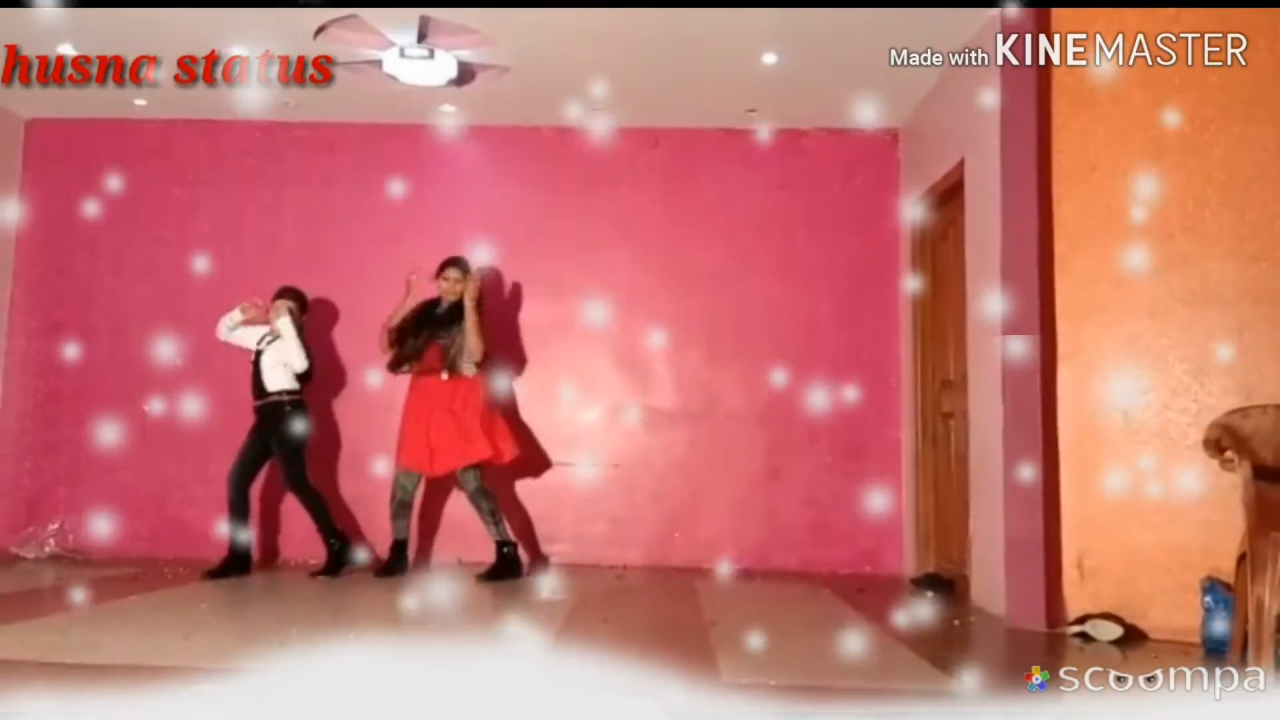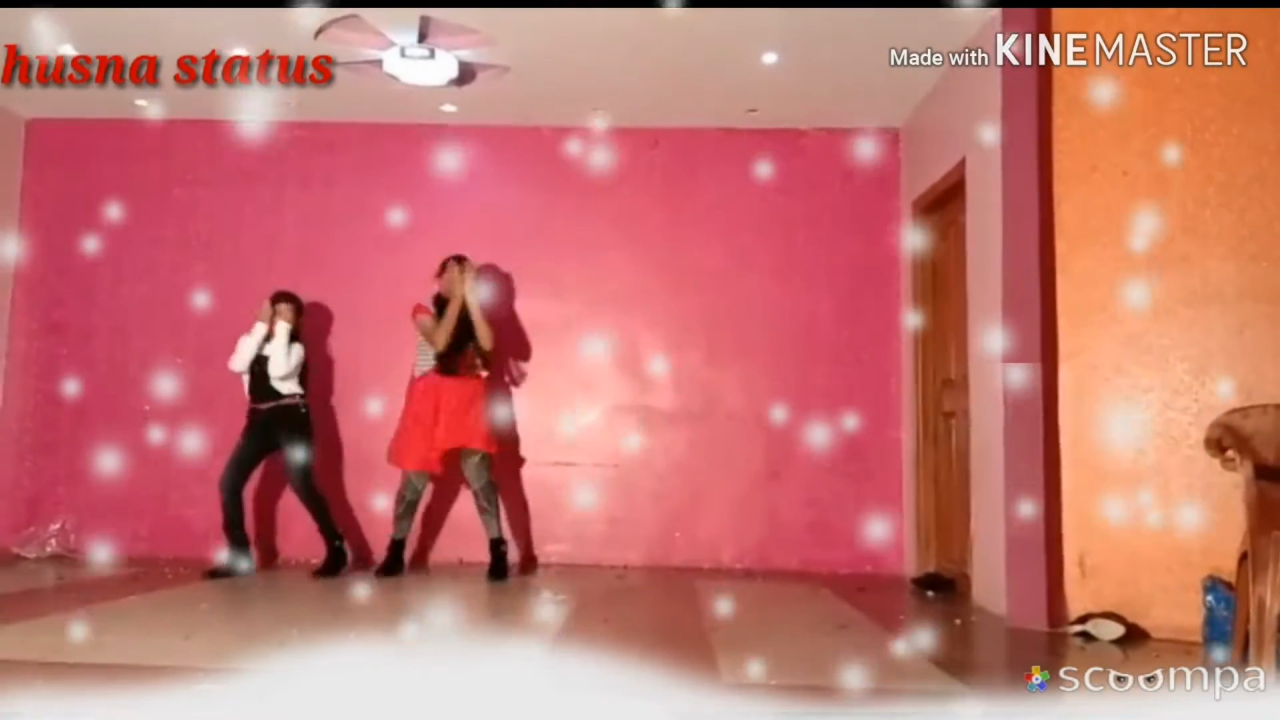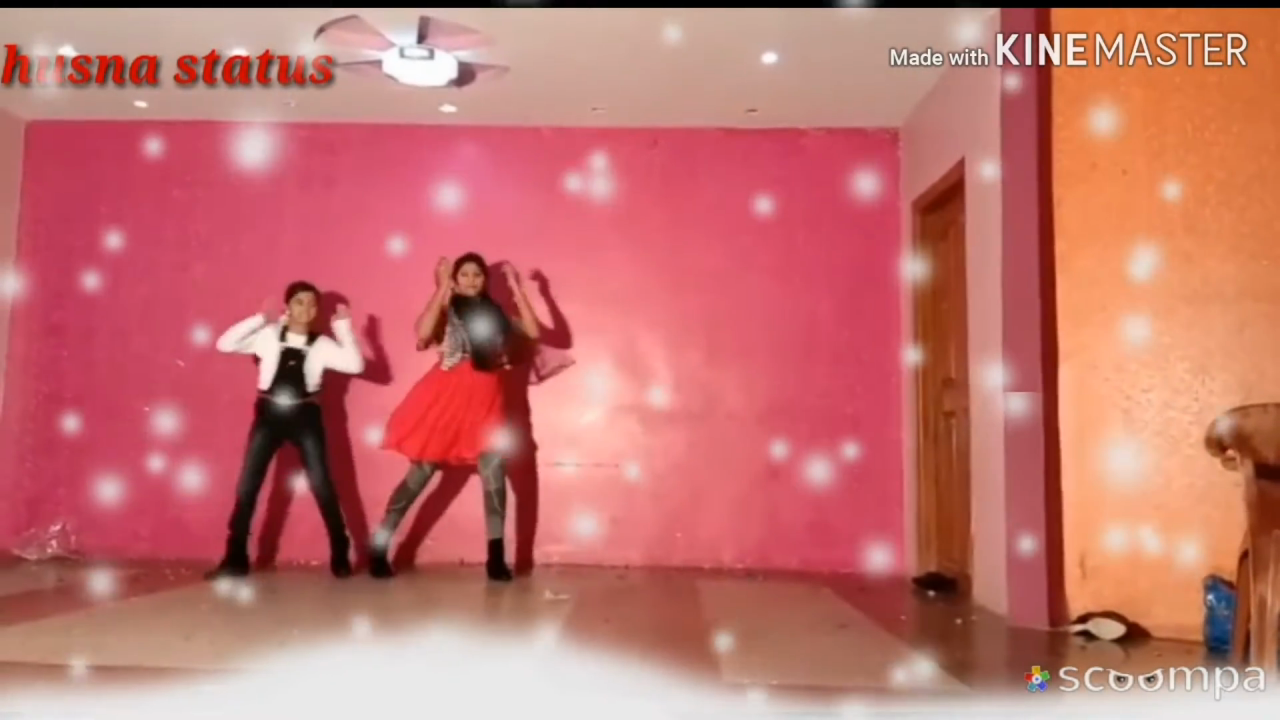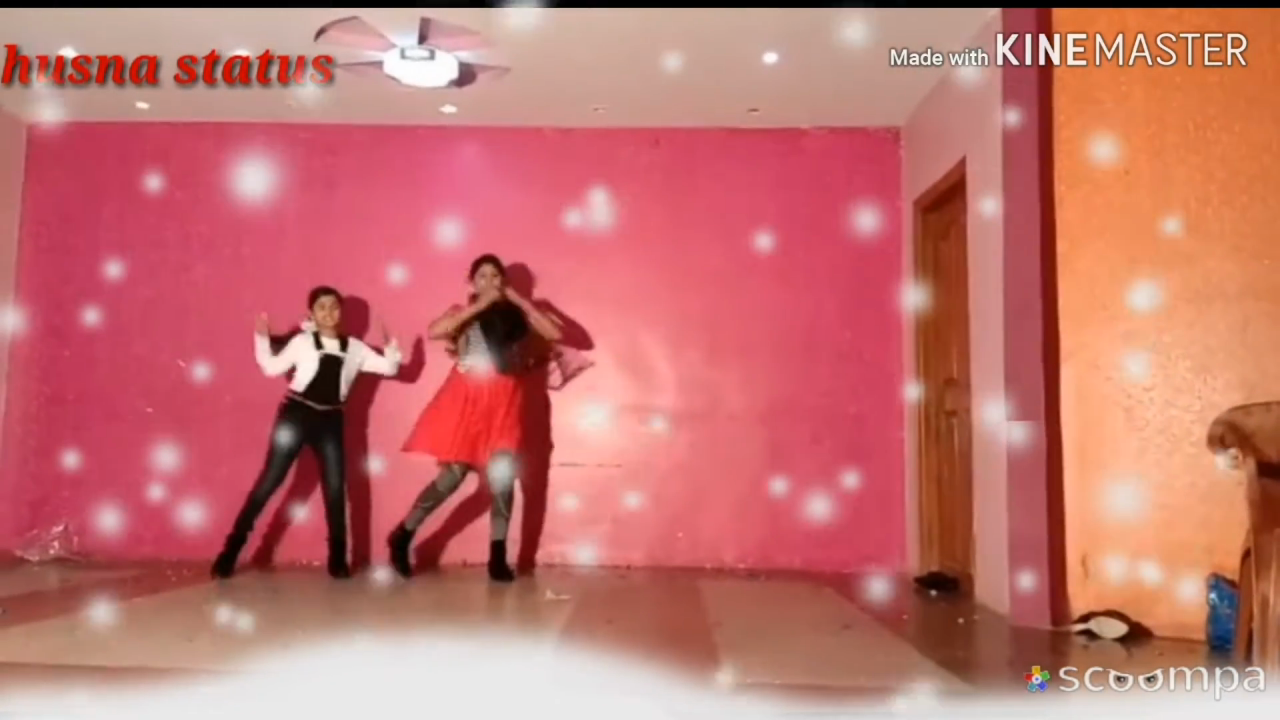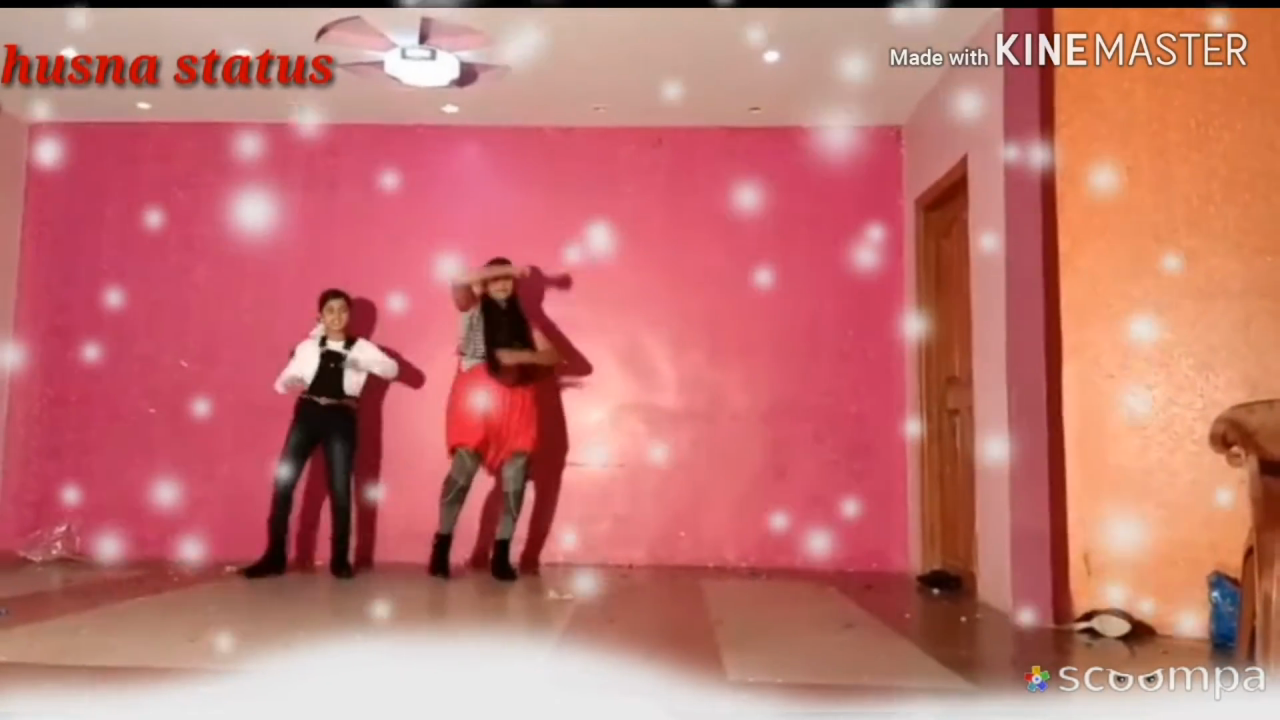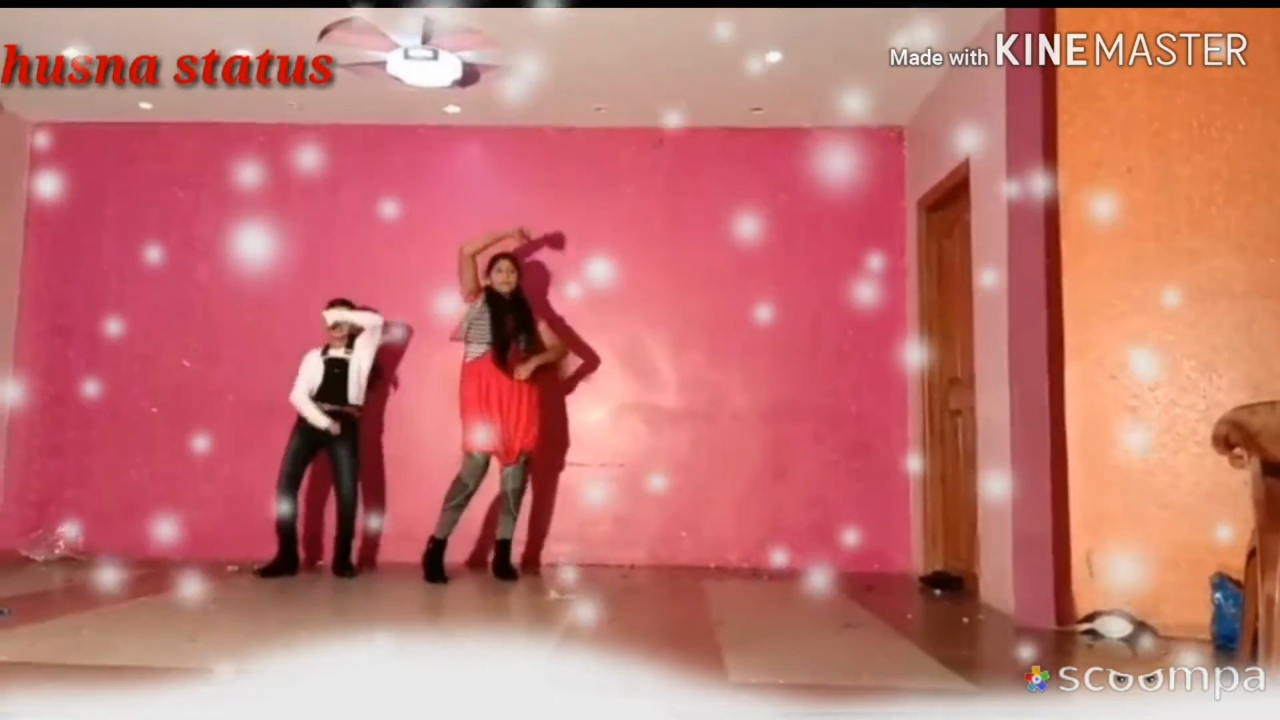
dt=0.2s
person 1, frame 1
left shoulder: (470, 317)
right shoulder: (420, 311)
left elbow: (475, 356)
right elbow: (387, 342)
left wrist: (469, 304)
right wrist: (407, 299)
left hip: (459, 400)
right hip: (423, 401)
left knee: (469, 479)
right knee: (405, 478)
left ankle: (507, 553)
right ankle: (398, 552)
person 1, frame 2
left shoulder: (477, 311)
right shoulder: (425, 311)
left elbow: (487, 343)
right elbow: (439, 341)
left wrist: (470, 297)
right wrist: (455, 296)
left hip: (469, 399)
right hip: (431, 398)
left knee: (478, 472)
right knee: (414, 478)
left ankle: (498, 553)
right ankle: (395, 553)
person 1, frame 3
left shoulder: (496, 311)
right shoulder: (446, 310)
left elbow: (534, 331)
right elbow: (420, 336)
left wrist: (517, 289)
right wrist: (441, 291)
left hip: (486, 399)
right hip: (448, 394)
left knee: (494, 472)
right knee: (422, 471)
left ankle: (496, 555)
right ankle: (379, 544)
person 1, frame 4
left shoulder: (515, 314)
right shoulder: (464, 312)
left elbow: (555, 333)
right elbow: (434, 331)
left wrist: (522, 304)
right wrist: (478, 305)
left hip: (502, 401)
right hip: (465, 398)
left knee: (503, 474)
right knee: (451, 474)
left ankle: (497, 555)
right ankle: (403, 535)
person 1, frame 5
left shoulder: (523, 320)
right shoulder: (473, 308)
left elbow: (552, 356)
right elbow: (458, 283)
left wrist: (522, 355)
right wrist: (506, 267)
left hip: (514, 400)
right hip: (476, 394)
left knee: (515, 472)
right knee: (464, 464)
left ankle: (501, 555)
right ankle: (442, 542)
person 1, frame 6
left shoulder: (527, 311)
right shoulder: (477, 299)
left elbow: (557, 349)
right elbow: (466, 252)
left wrist: (534, 360)
right wrist: (507, 235)
left hip: (518, 394)
right hip: (482, 391)
left knee: (515, 471)
right knee: (474, 466)
left ankle: (502, 554)
right ankle: (435, 549)
person 2, frame 1
left shoulder: (290, 339)
right shoulder: (260, 335)
left elbow: (300, 365)
right elbow: (223, 330)
left wrist: (285, 322)
right wrist: (241, 313)
left hip: (286, 413)
right hip: (266, 417)
left knee: (296, 482)
right knee: (237, 480)
left ankle: (338, 547)
right ankle: (240, 554)
person 2, frame 2
left shoulder: (294, 347)
right shoulder: (252, 342)
left elbow: (279, 369)
right elbow: (236, 364)
left wrist: (282, 328)
right wrist: (261, 327)
left hip: (291, 418)
right hip: (259, 421)
left knee: (302, 484)
right knee: (228, 483)
left ankle: (336, 549)
right ankle: (240, 554)
person 2, frame 3
left shoulder: (322, 344)
right shoulder: (266, 335)
left elbow: (355, 364)
right elbow: (225, 344)
left wrist: (344, 327)
right wrist: (258, 319)
left hip: (306, 415)
right hip: (271, 412)
left knee: (322, 483)
right knee: (249, 481)
left ankle: (340, 552)
right ankle: (236, 555)
person 2, frame 4
left shoulder: (354, 348)
right shoulder: (301, 342)
left elbow: (389, 368)
right elbow: (271, 368)
left wrist: (391, 348)
right wrist: (261, 337)
left hip: (330, 420)
right hip: (295, 414)
left knee: (335, 487)
right knee: (269, 481)
left ankle: (337, 555)
right ankle: (234, 544)
person 2, frame 5
left shoulder: (361, 348)
right shoulder: (308, 347)
left elbow: (391, 369)
right elbow: (283, 382)
left wrist: (367, 361)
right wrist: (288, 383)
left hip: (341, 418)
right hip: (308, 415)
left knee: (340, 488)
right knee: (285, 479)
left ankle: (340, 557)
right ankle: (275, 554)
person 2, frame 6
left shoulder: (363, 349)
right shoulder: (314, 356)
left elbow: (376, 322)
right elbow: (297, 395)
left wrist: (342, 314)
right wrist: (322, 420)
left hip: (344, 424)
right hip: (311, 422)
left knee: (347, 489)
right knee: (286, 484)
left ankle: (343, 556)
right ankle: (287, 555)
